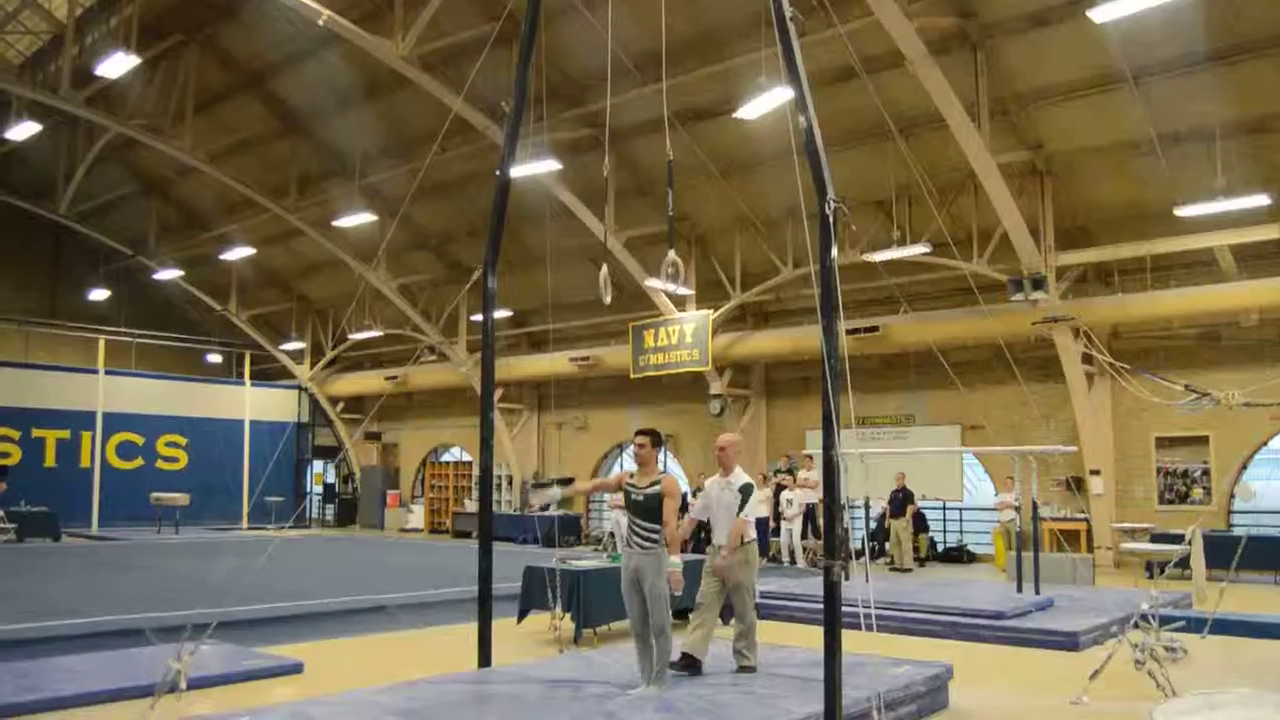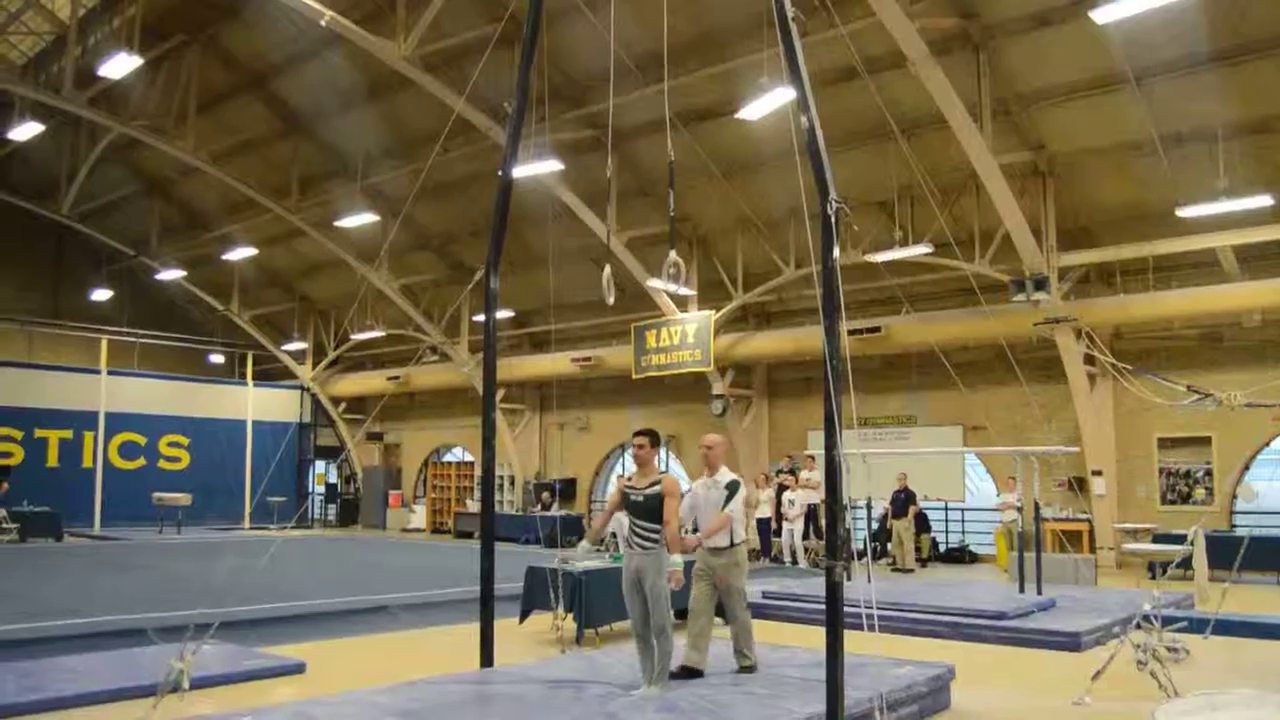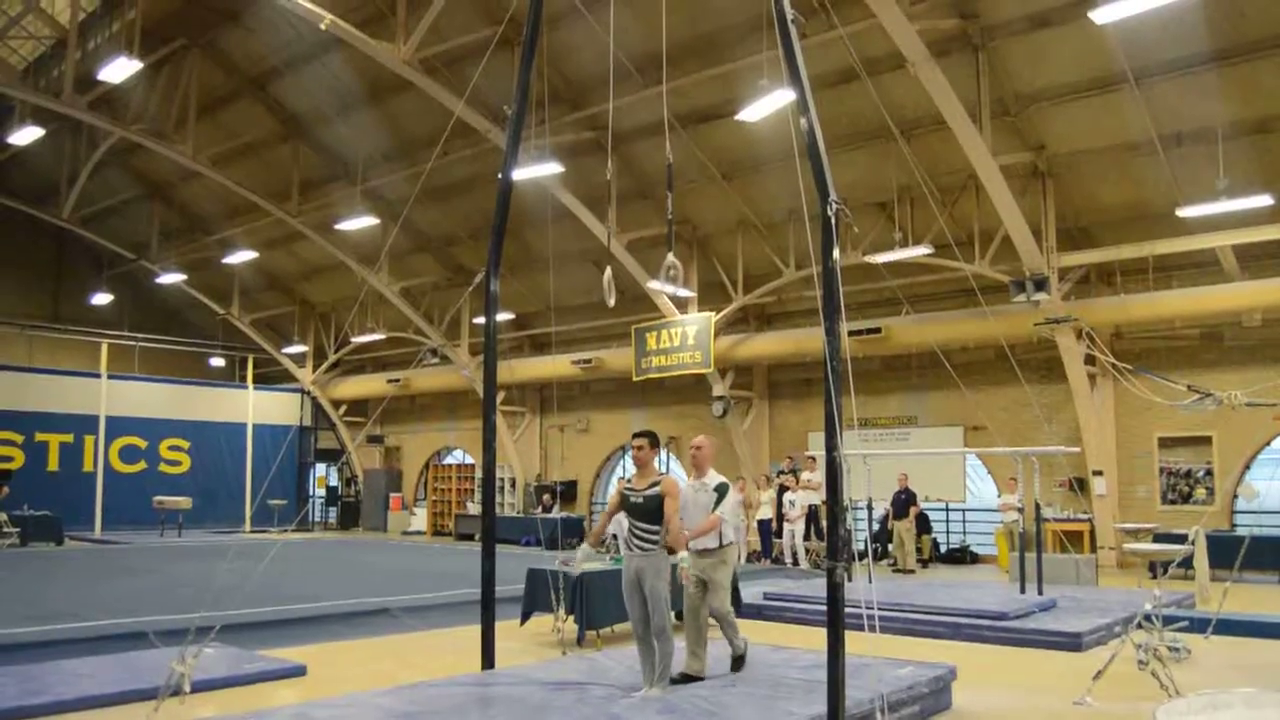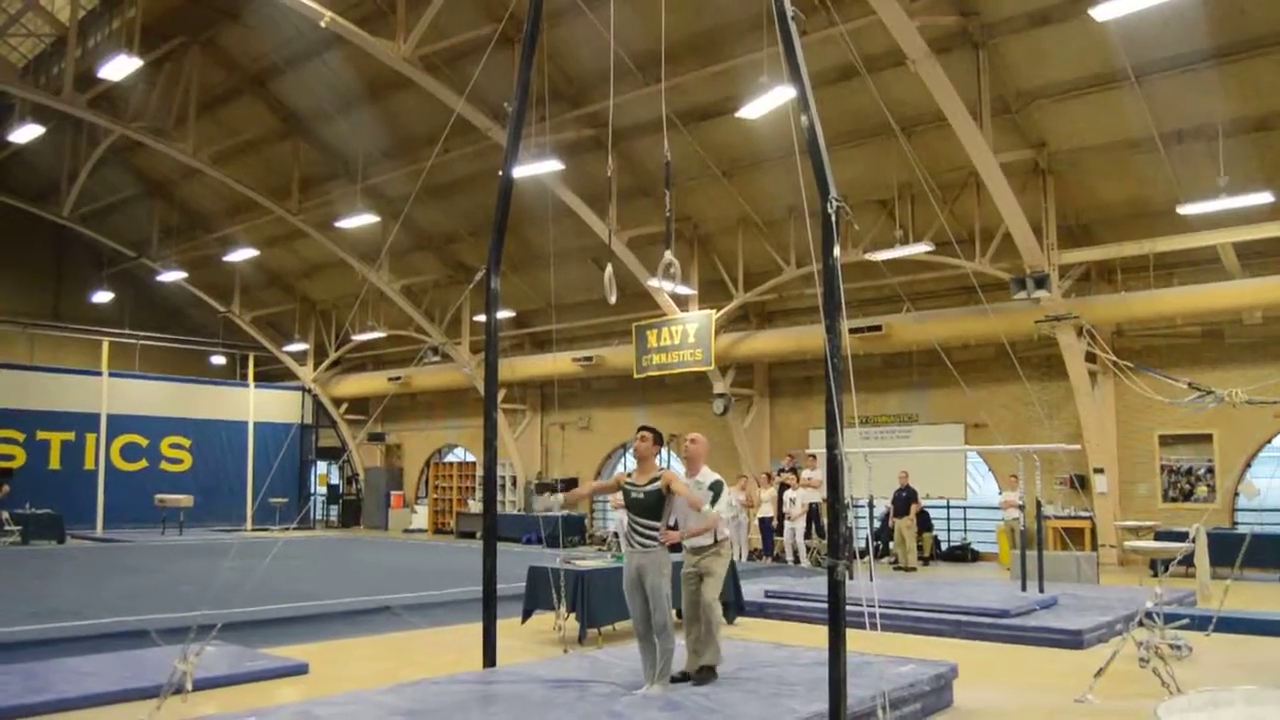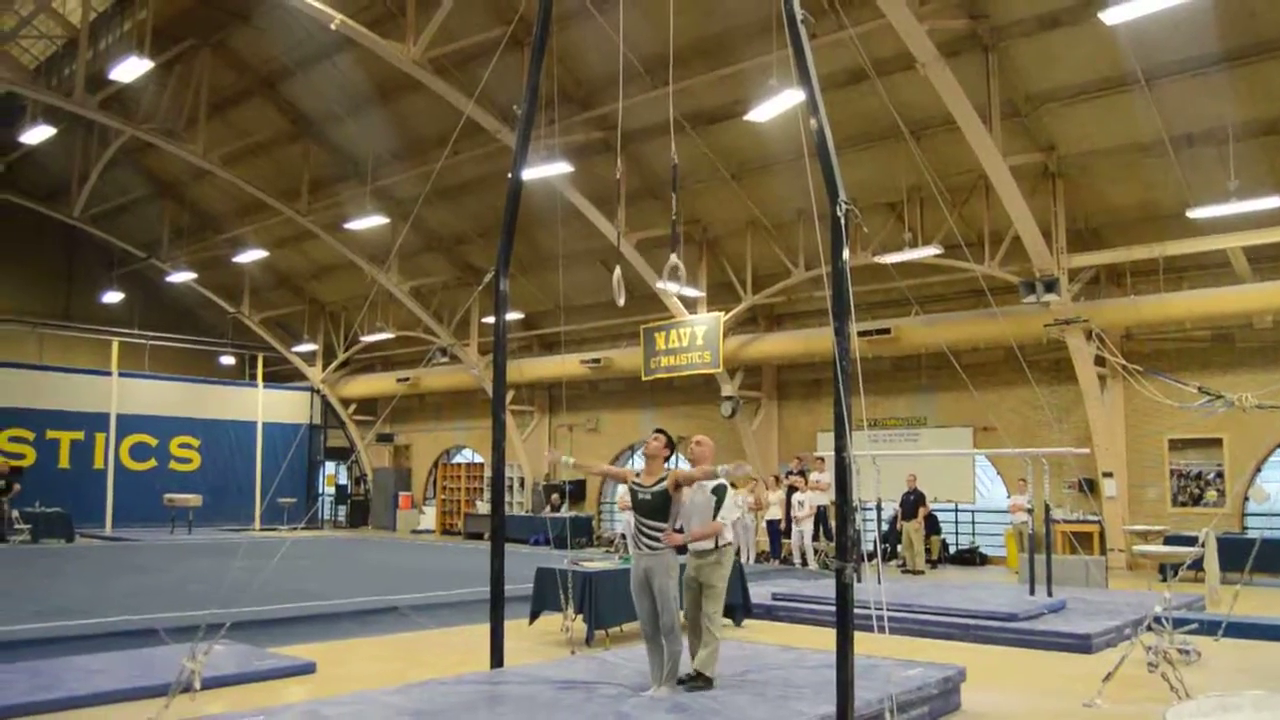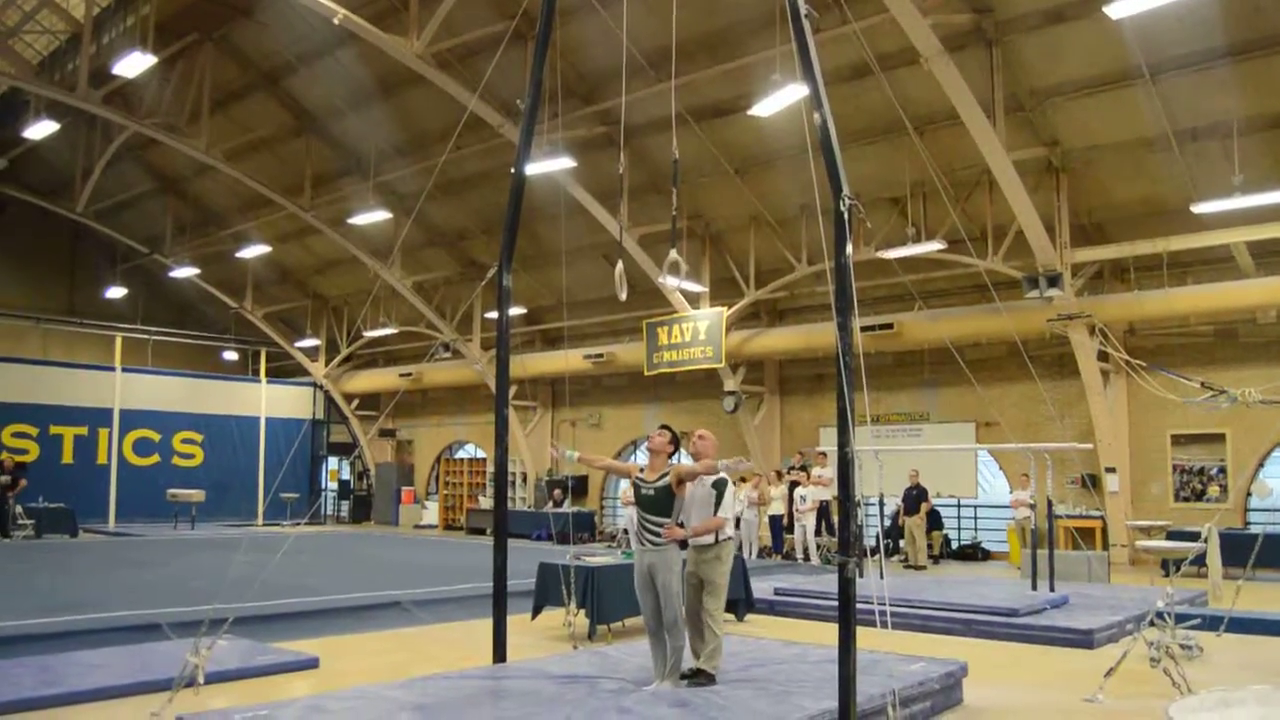
dt=0.2s
person 1, frame 1
left shoulder: (667, 483)
right shoulder: (625, 480)
left elbow: (671, 525)
right elbow: (591, 485)
left wrist: (675, 563)
right wrist: (558, 493)
left hip: (654, 559)
right hip: (629, 558)
left knee: (659, 625)
right knee: (638, 626)
left ankle: (659, 683)
right ankle: (646, 680)
person 1, frame 2
left shoulder: (667, 484)
right shoulder: (625, 484)
left elbow: (671, 524)
right elbow: (604, 516)
left wrist: (675, 563)
right wrist: (585, 545)
left hip: (656, 559)
right hip: (631, 559)
left knee: (661, 626)
right knee: (639, 626)
left ankle: (658, 682)
right ankle: (647, 681)
person 1, frame 3
left shoulder: (667, 484)
right shoulder: (624, 486)
left elbow: (673, 522)
right elbow: (605, 518)
left wrist: (682, 558)
right wrist: (585, 548)
left hip: (654, 561)
right hip: (630, 561)
left knee: (660, 627)
right knee: (639, 628)
left ankle: (660, 684)
right ankle: (648, 683)
person 1, frame 4
left shoulder: (667, 478)
right shoulder: (623, 479)
left elbow: (687, 495)
right elbow: (591, 489)
left wrist: (706, 510)
right wrist: (560, 499)
left hip: (655, 557)
right hip: (630, 558)
left knee: (661, 624)
right knee: (640, 625)
left ankle: (661, 682)
right ankle: (649, 679)
person 1, frame 5
left shoulder: (674, 478)
right shoulder: (630, 476)
left elbow: (698, 473)
right elbow: (597, 469)
left wrist: (722, 470)
right wrist: (565, 461)
left hip: (662, 559)
right hip: (638, 560)
left knee: (669, 625)
right knee: (647, 627)
left ankle: (668, 683)
right ankle: (656, 681)
person 1, frame 6
left shoulder: (676, 473)
right shoulder: (634, 471)
left elbow: (700, 468)
right elbow: (601, 462)
left wrist: (723, 465)
right wrist: (570, 455)
left hip: (665, 555)
right hip: (641, 555)
left knee: (672, 621)
right knee: (651, 623)
left ankle: (672, 678)
right ankle: (659, 676)
person 2, frame 1
left shoulder: (745, 485)
right shoulder: (711, 484)
left elbow: (741, 523)
right elbow: (694, 517)
left wrist: (726, 555)
left hip: (741, 552)
right hip: (716, 550)
left knee: (744, 609)
right knee: (705, 603)
left ankle: (746, 661)
right ankle: (692, 656)
person 2, frame 2
left shoulder: (733, 483)
right shoulder: (697, 486)
left elbow: (725, 518)
right elbow: (681, 516)
left wrist: (698, 539)
left hip: (731, 553)
right hip: (706, 555)
left knee: (736, 610)
right knee: (698, 608)
left ankle: (747, 659)
right ankle: (693, 664)
person 2, frame 3
left shoulder: (721, 486)
right shoulder: (685, 488)
left elbow: (715, 521)
left wrist: (686, 536)
left hip: (720, 554)
right hip: (695, 556)
left knee: (718, 606)
right knee: (692, 612)
left ankle: (738, 646)
right ankle: (694, 669)
person 2, frame 4
left shoulder: (715, 482)
left elbow: (712, 520)
left wrist: (680, 535)
left hip: (715, 549)
right hip: (690, 552)
left knee: (708, 600)
right knee: (689, 610)
left ankle: (709, 662)
right ankle: (693, 665)
person 2, frame 5
left shoulder: (719, 486)
left elbow: (717, 527)
left wrist: (684, 539)
left hip: (718, 555)
right hip: (694, 556)
left knee: (710, 615)
right knee: (692, 614)
left ankle: (704, 674)
right ankle: (698, 669)
person 2, frame 6
left shoulder: (720, 481)
left elbow: (719, 521)
right elbow: (678, 513)
left wrist: (685, 533)
left hip: (717, 550)
right hip: (694, 550)
left knee: (711, 610)
right knee: (692, 610)
left ankle: (708, 670)
right ankle: (700, 663)
